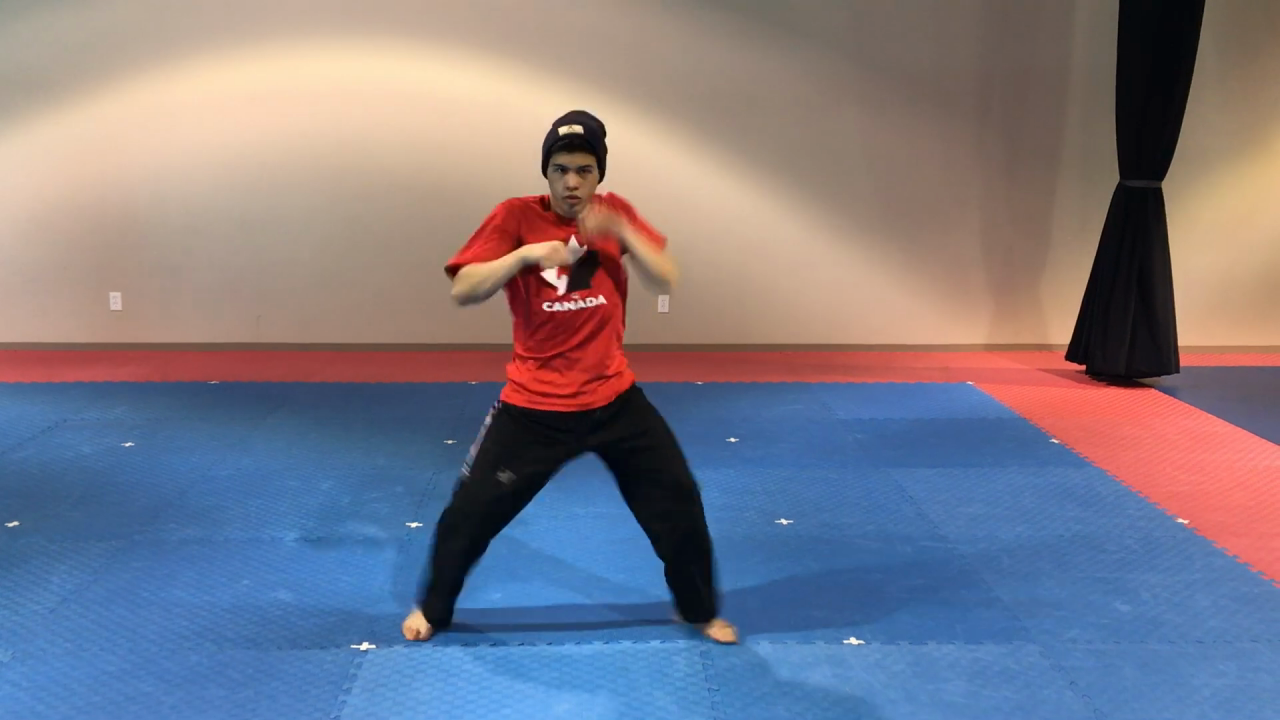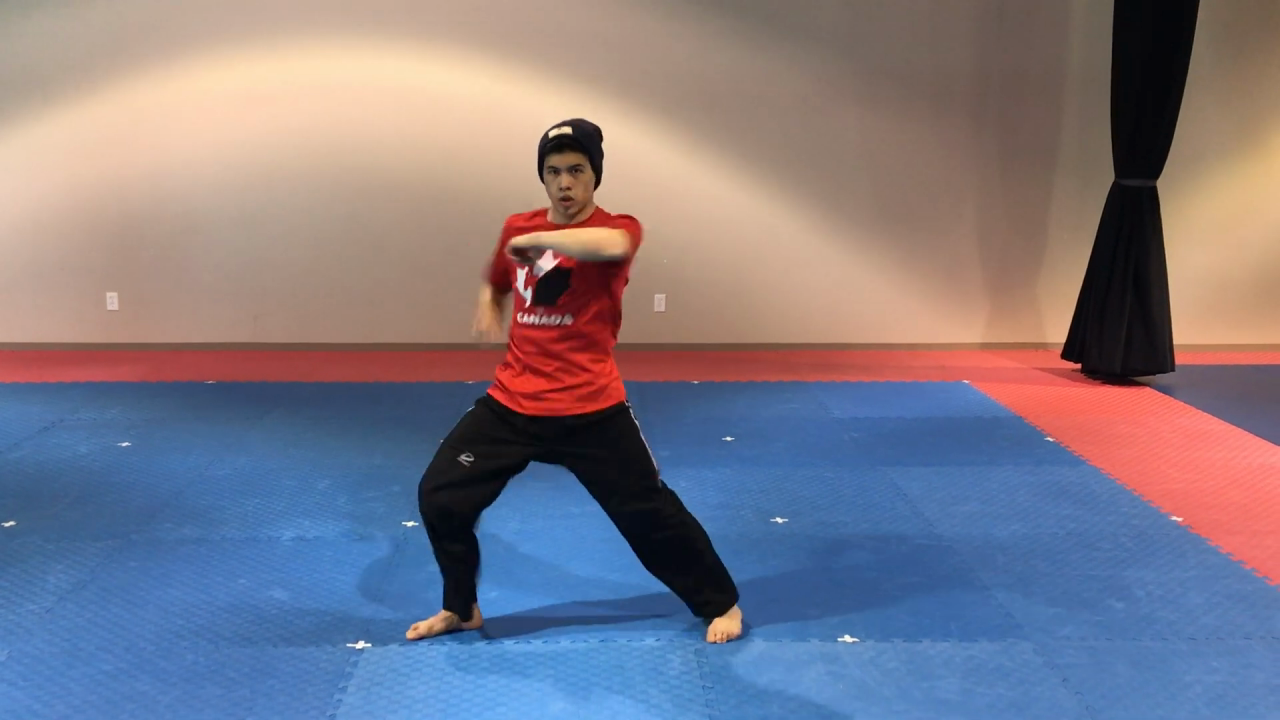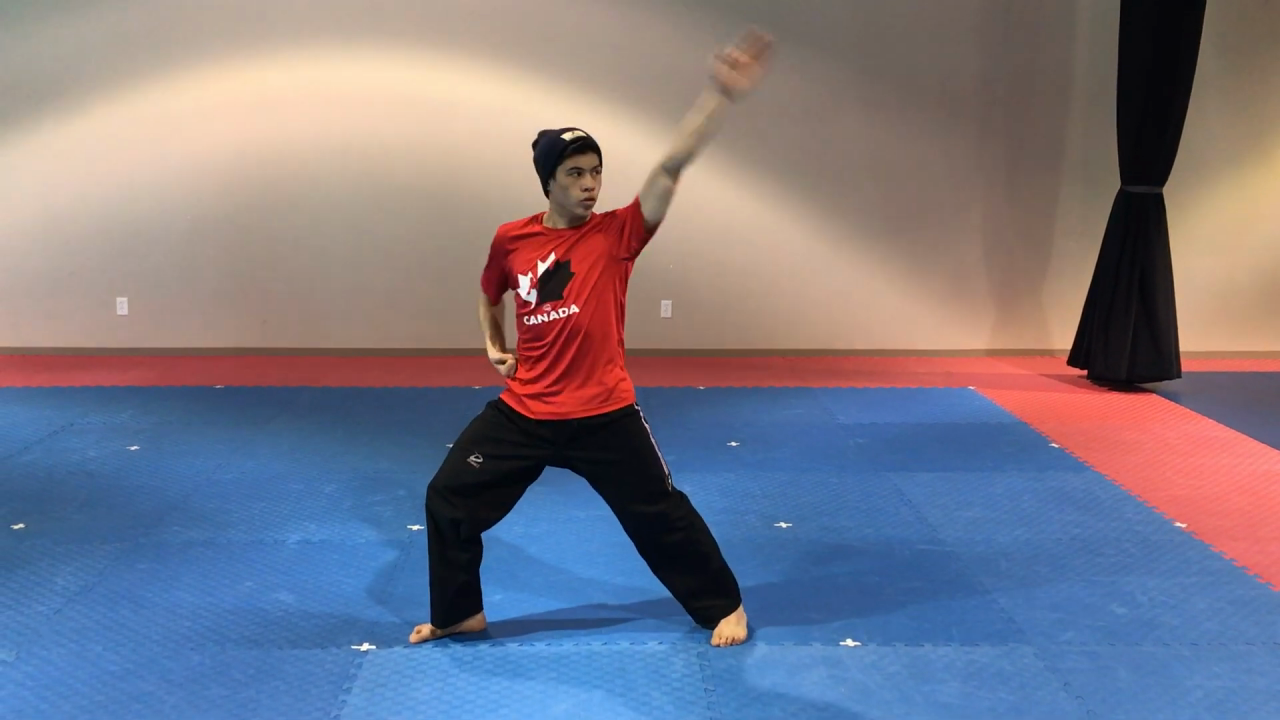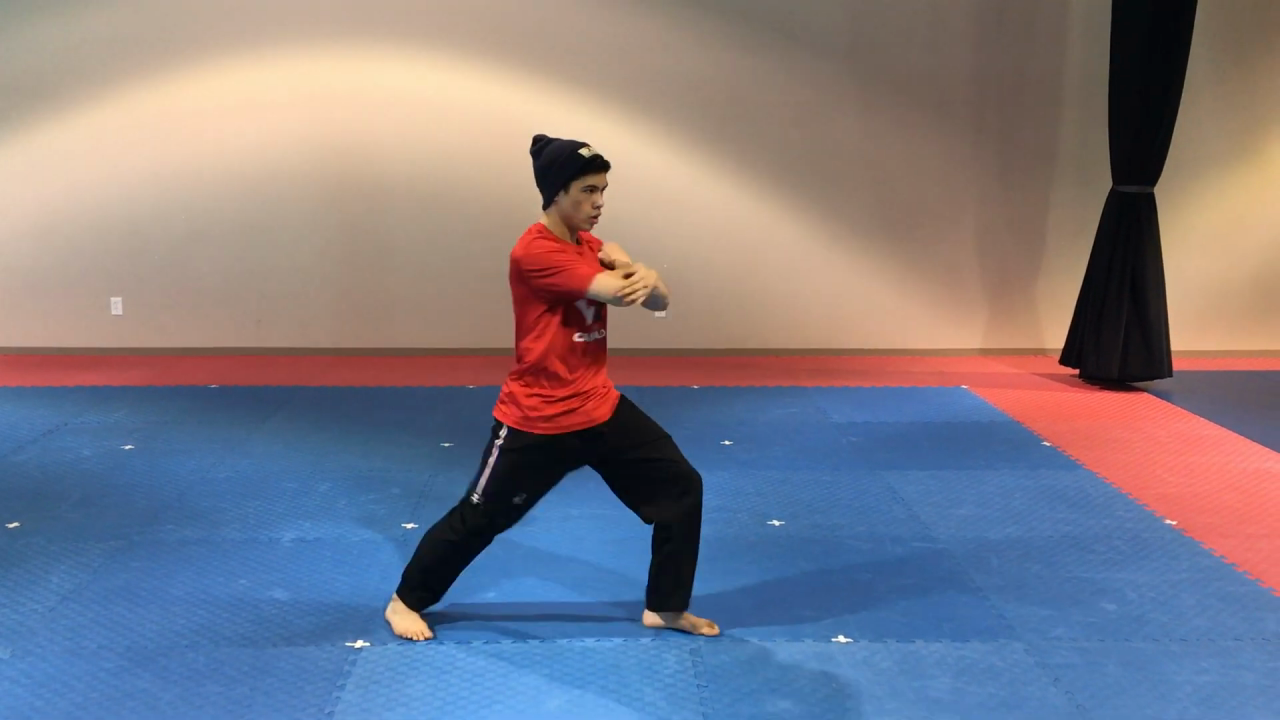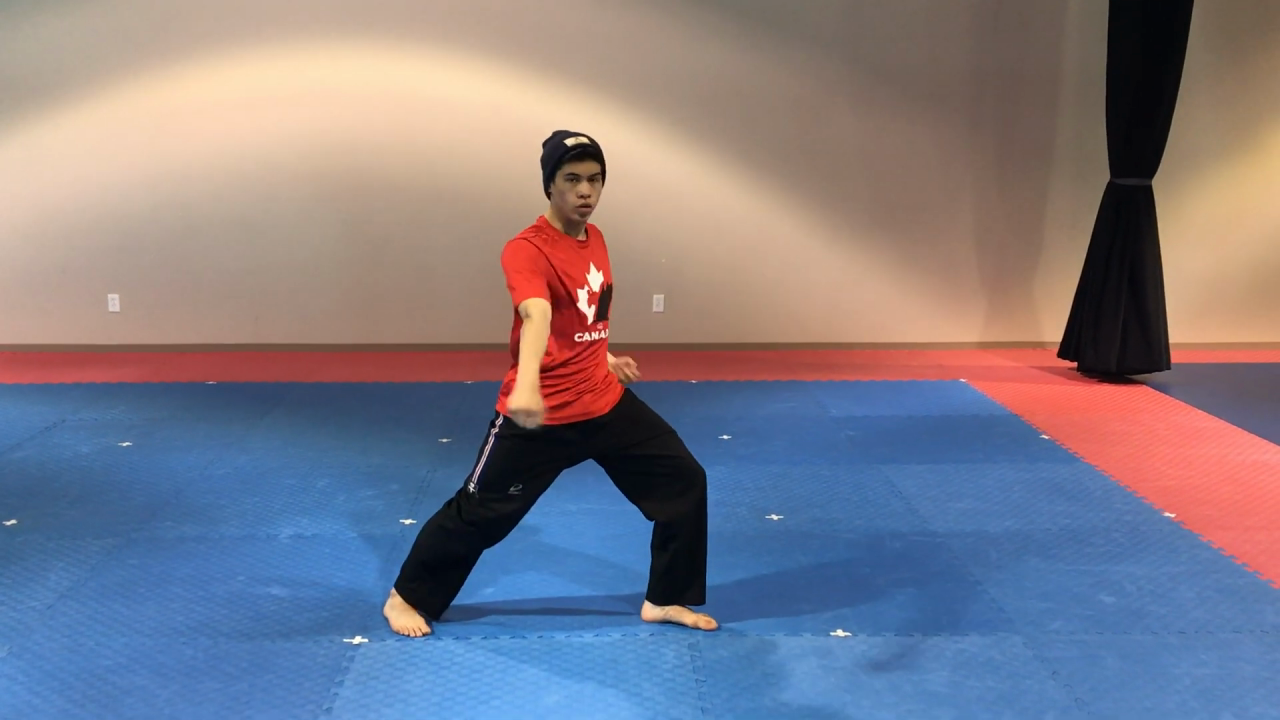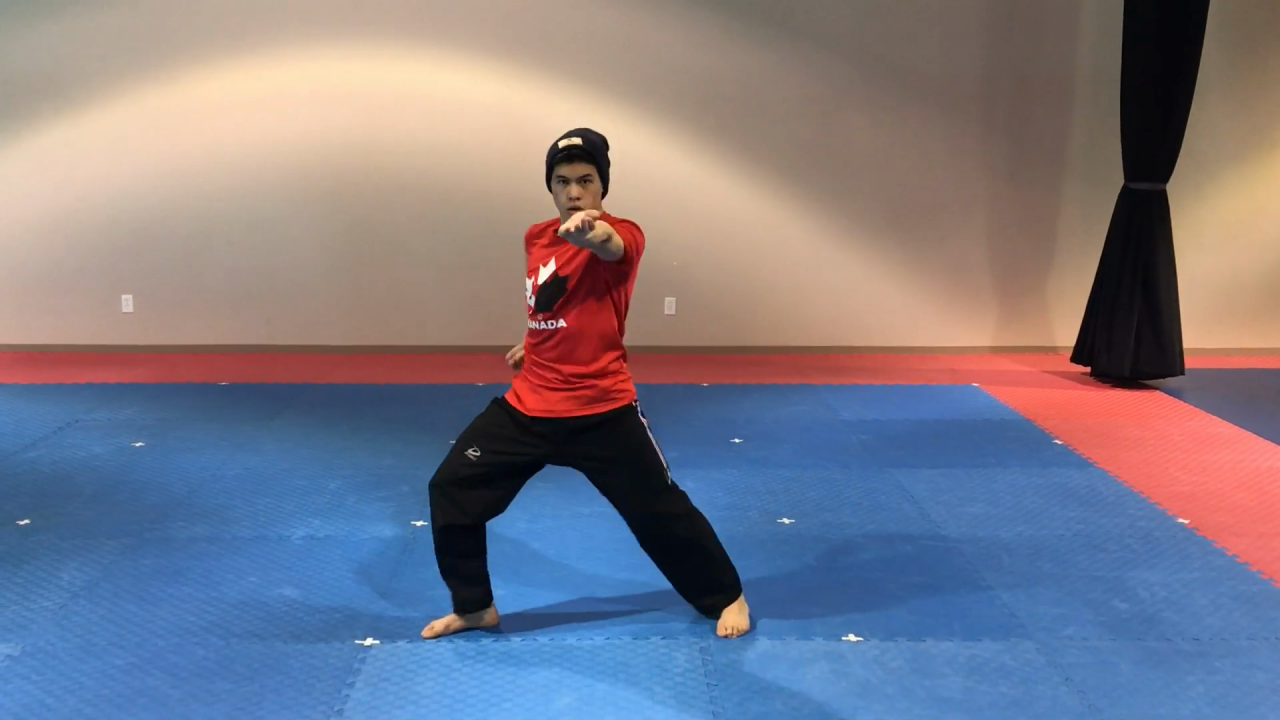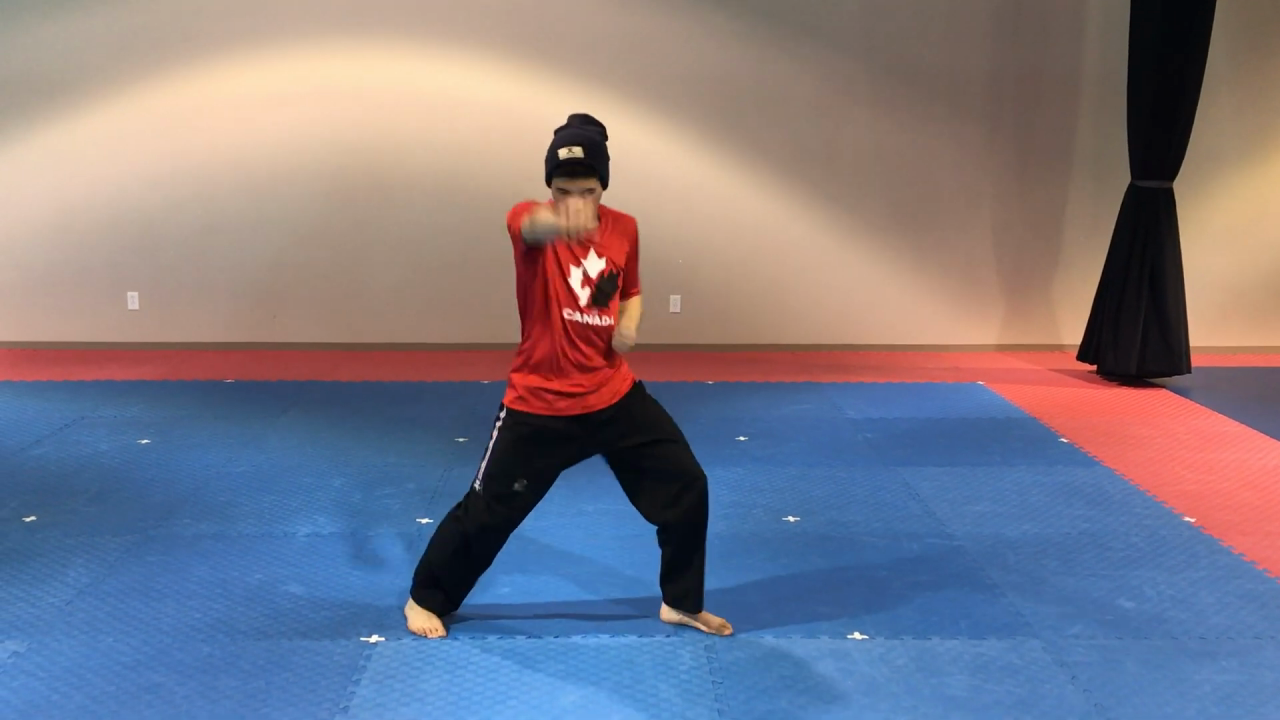
dt=0.7s
person 1, frame 1
left shoulder: (615, 212)
right shoulder: (515, 215)
left elbow: (665, 277)
right elbow: (463, 290)
left wrist: (620, 230)
right wrist: (523, 255)
left hip: (613, 396)
right hip: (533, 402)
left knee: (674, 495)
right knee: (477, 505)
left ankle: (699, 608)
right ankle: (432, 606)
person 1, frame 2
left shoulder: (618, 227)
right shoulder: (518, 226)
left elbow: (607, 246)
right elbow: (492, 283)
left wrist: (527, 242)
right wrist: (487, 312)
left hip: (593, 410)
right hip: (511, 404)
left knee: (649, 510)
right knee: (439, 493)
left ankle: (720, 603)
right ankle: (460, 608)
person 1, frame 3
left shoulder: (617, 237)
right shoulder: (511, 239)
left elbow: (670, 169)
right elbow: (492, 295)
left wrist: (721, 92)
right wrist: (495, 346)
left hip: (604, 415)
right hip: (523, 412)
left knee: (659, 513)
right knee: (450, 498)
left ankle: (725, 605)
right ankle: (458, 613)
person 1, frame 4
left shoulder: (591, 248)
right shoulder: (534, 253)
left elbow: (658, 297)
right elbow: (615, 290)
left wrist: (644, 277)
right wrist: (627, 277)
left hip: (600, 409)
right hip: (536, 422)
left knee: (680, 487)
right knee: (478, 517)
left ankle: (667, 605)
right ankle: (406, 600)
person 1, frame 5
left shoulder: (595, 238)
right shoulder: (527, 249)
right elbow: (538, 319)
left wrist: (609, 360)
right wrist: (525, 384)
left hip: (606, 403)
right hip: (541, 414)
left knee: (685, 481)
right knee: (478, 512)
left ankle: (667, 598)
right ankle: (407, 596)
person 1, frame 6
left shoulder: (622, 237)
right shoulder: (536, 236)
left elbow: (606, 244)
left wrist: (586, 228)
right wrist: (529, 343)
left hip: (602, 412)
right hip: (526, 407)
left knee: (662, 511)
right knee: (450, 488)
left ankle: (726, 597)
right ankle: (473, 606)
person 1, frame 7
left shoulder: (622, 228)
right shoulder: (532, 221)
right elbow: (532, 224)
left wrist: (629, 323)
right wrist: (561, 217)
left hip: (614, 397)
right hip: (539, 403)
left knee: (684, 487)
right knee: (486, 508)
left ankle: (682, 601)
right ankle: (427, 597)
